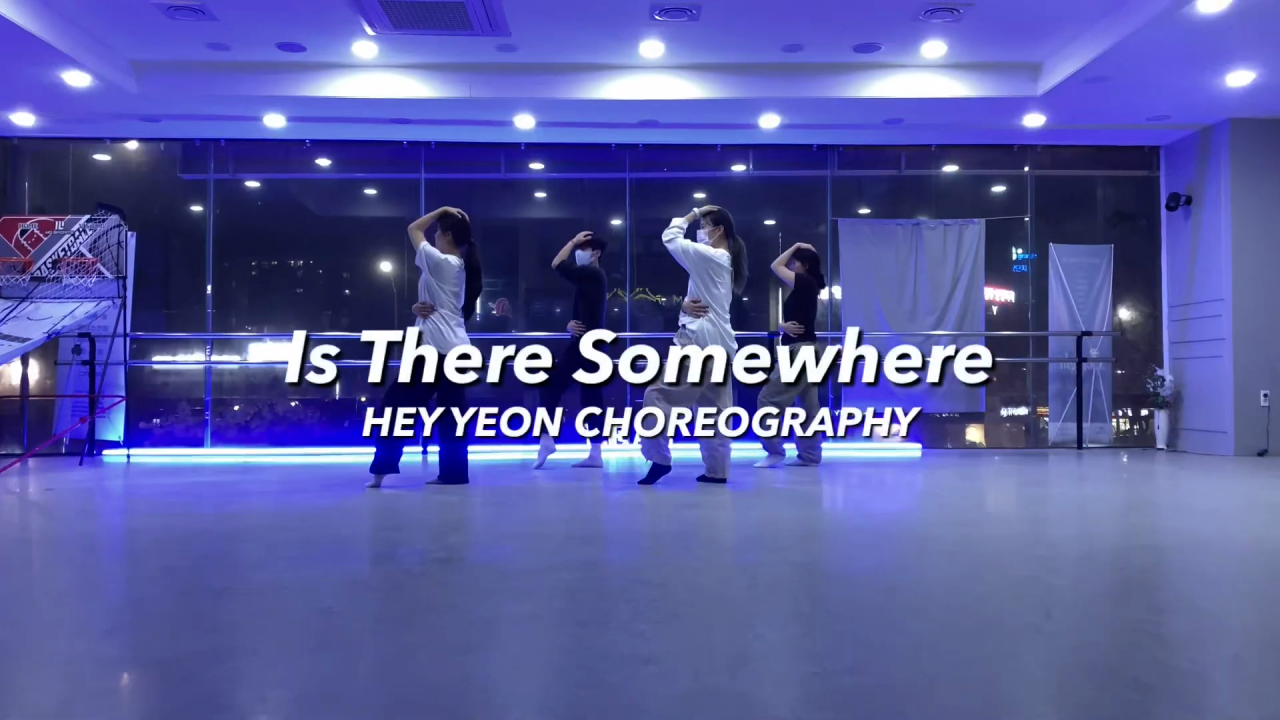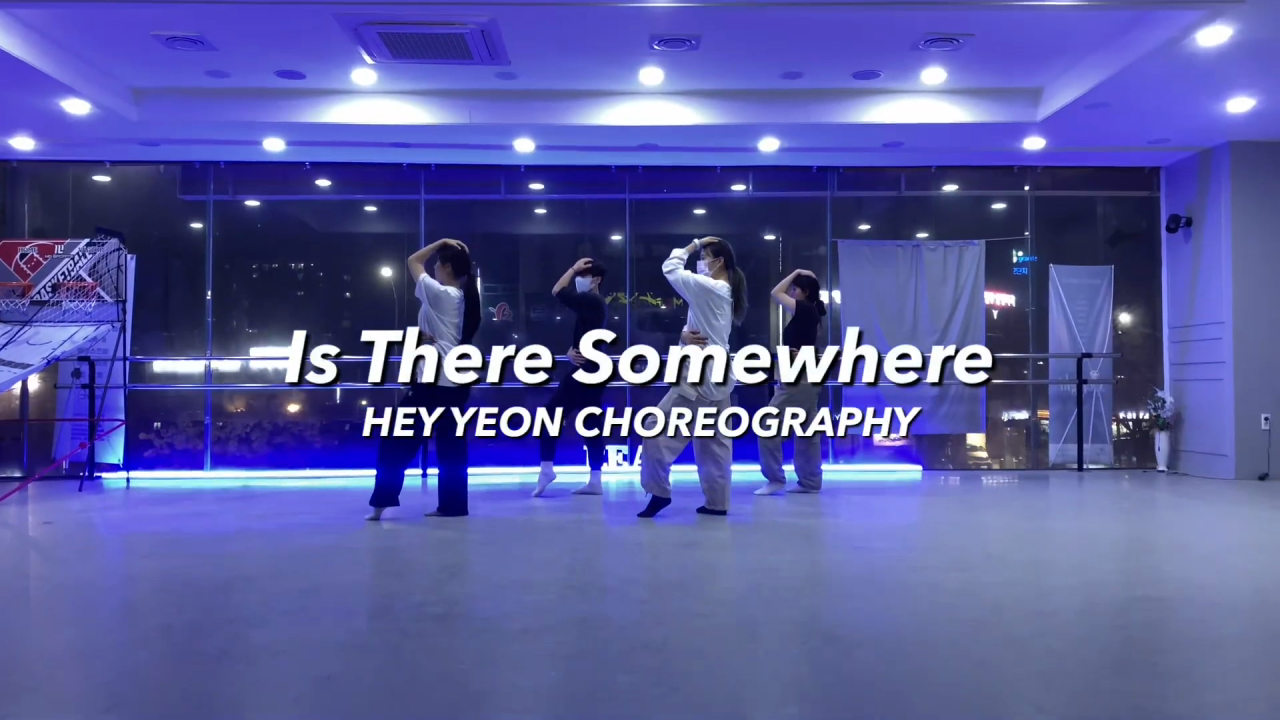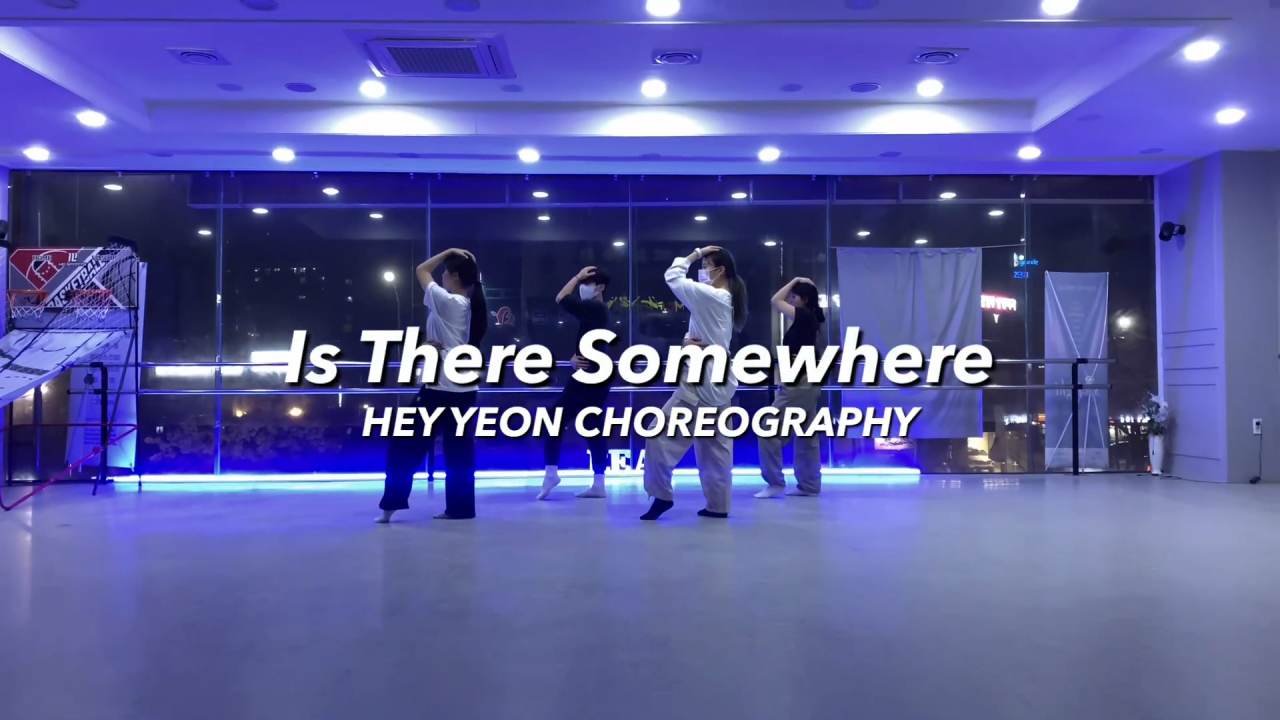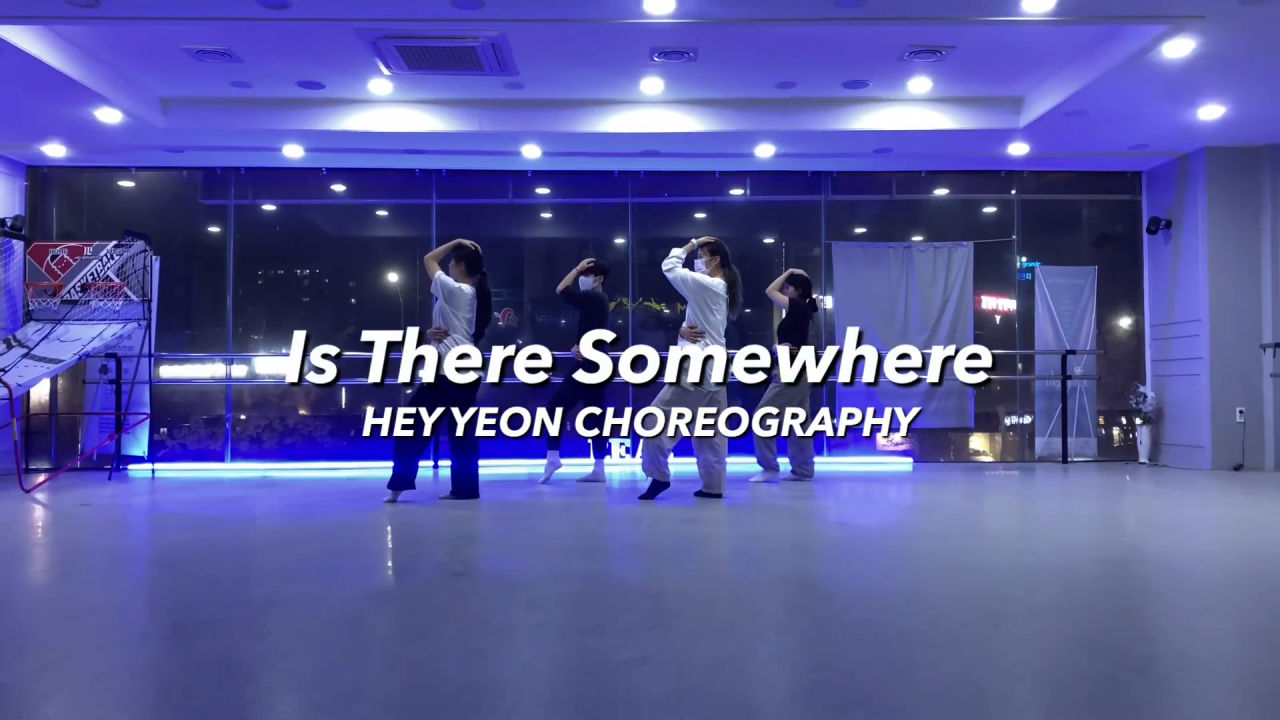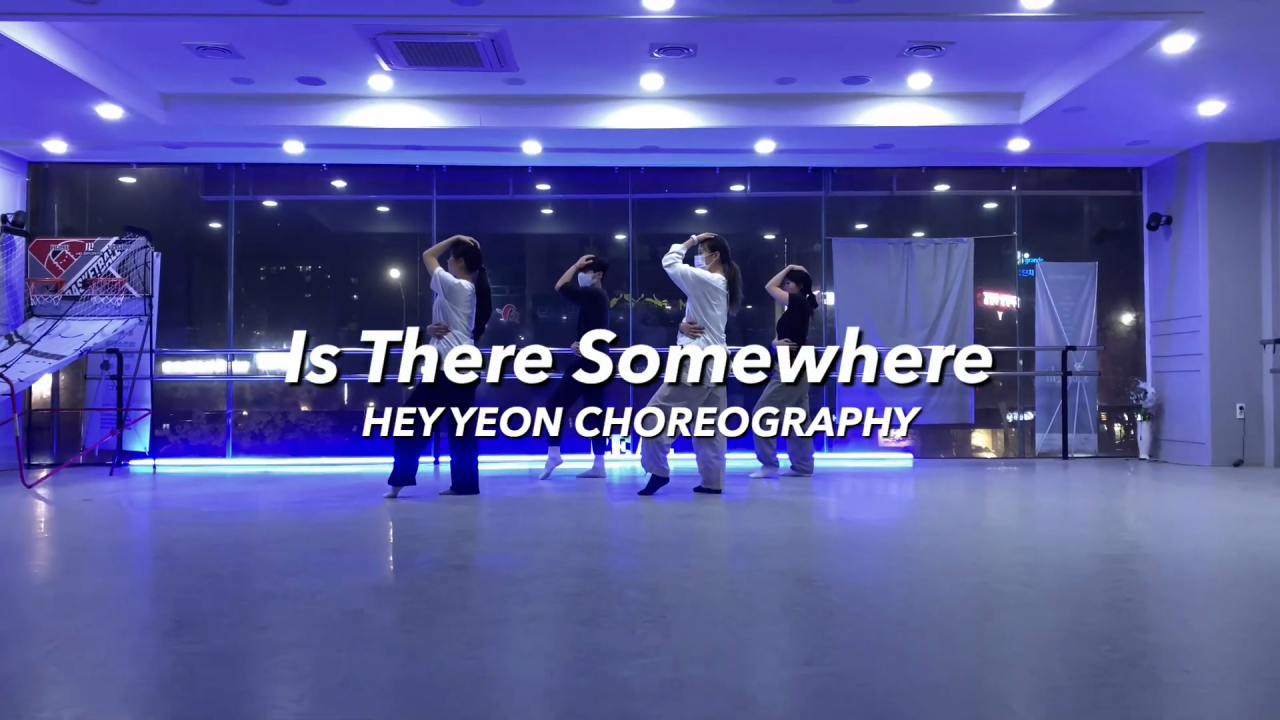
dt=0.5s
person 1, frame 1
left shoulder: (438, 261)
right shoulder: (463, 267)
left elbow: (413, 229)
left wrist: (442, 211)
right wrist: (420, 308)
left hip: (434, 349)
right hip: (457, 349)
left knee: (397, 406)
right knee: (451, 413)
left ankle: (383, 469)
right ankle: (453, 472)
person 1, frame 2
left shoulder: (438, 293)
right shoulder: (463, 297)
left elbow: (413, 261)
left wrist: (441, 243)
right wrist: (422, 338)
left hip: (434, 380)
right hip: (457, 380)
left knee: (397, 439)
right knee: (451, 445)
left ankle: (382, 502)
right ankle: (452, 504)
person 1, frame 3
left shoulder: (445, 301)
right shoulder: (470, 305)
left elbow: (421, 270)
left wrist: (448, 252)
right wrist: (431, 346)
left hip: (441, 386)
right hip: (464, 387)
left knee: (406, 443)
right knee: (458, 448)
left ankle: (392, 505)
right ankle: (459, 506)
person 1, frame 4
left shoulder: (453, 290)
right shoulder: (475, 294)
left elbow: (429, 259)
left wrist: (456, 243)
right wrist: (435, 334)
left hip: (447, 372)
right knee: (461, 432)
left ankle: (400, 485)
right ankle: (464, 487)
person 1, frame 5
left shoulder: (452, 286)
right shoulder: (474, 291)
left elbow: (428, 256)
left wrist: (454, 239)
right wrist: (433, 329)
right knee: (460, 427)
left ankle: (400, 480)
right ankle: (464, 483)
person 2, frame 1
left shoulder: (708, 257)
right shoulder: (726, 262)
left elbow: (670, 238)
left wrist: (694, 213)
right wrist: (686, 304)
left hip: (700, 342)
right hip: (719, 343)
left knee: (658, 396)
right knee: (715, 411)
left ankle: (660, 459)
right ankle: (717, 470)
person 2, frame 2
left shoulder: (708, 288)
right shoulder: (726, 293)
left elbow: (670, 268)
left wrist: (694, 244)
right wrist: (685, 334)
left hip: (700, 374)
left knee: (658, 429)
right knee: (714, 442)
left ankle: (659, 492)
right ankle: (717, 502)
person 2, frame 3
left shoulder: (709, 296)
right shoulder: (727, 301)
left elbow: (673, 277)
left wrist: (696, 253)
right wrist: (687, 341)
left hip: (702, 382)
right hip: (720, 381)
left knee: (660, 434)
right knee: (715, 446)
left ankle: (662, 495)
right ankle: (718, 505)
person 2, frame 4
left shoulder: (705, 285)
right shoulder: (722, 289)
left elbow: (669, 266)
left wrist: (692, 244)
left ankle: (659, 475)
right ankle: (713, 486)
person 2, frame 5
left shoulder: (705, 280)
right shoulder: (722, 285)
left elbow: (670, 262)
left wrist: (693, 240)
right wrist: (685, 325)
left knee: (658, 411)
left ankle: (658, 471)
right ankle: (712, 481)
person 3, frame 1
left shoulder: (591, 274)
right shoulder: (592, 278)
left elbow: (557, 264)
left wrist: (573, 241)
right wrist: (570, 325)
left knee: (550, 388)
right knee: (592, 398)
left ankle: (546, 440)
right ankle: (595, 454)
person 3, frame 2
left shoulder: (591, 300)
right shoulder: (592, 304)
left elbow: (557, 291)
right elbow: (580, 340)
left wrist: (573, 268)
right wrist: (571, 353)
left hip: (585, 372)
right hip: (593, 372)
right knee: (591, 425)
left ankle: (546, 468)
right ankle: (595, 481)
person 3, frame 3
left shoulder: (594, 307)
right shoulder: (597, 311)
left elbow: (561, 298)
left wrist: (577, 276)
right wrist: (575, 358)
right knee: (595, 430)
left ankle: (551, 473)
right ankle: (598, 484)
person 3, frame 4
left shoulder: (594, 298)
right shoulder: (597, 302)
left elbow: (561, 290)
left wrist: (577, 268)
right wrist: (576, 348)
left knee: (555, 407)
right knee: (594, 417)
left ankle: (553, 457)
right ankle: (599, 469)
person 3, frame 5
left shoulder: (593, 294)
right shoulder: (597, 298)
left elbow: (561, 286)
left wrist: (576, 264)
right wrist: (576, 344)
left hip: (588, 362)
right hip: (597, 363)
left knee: (557, 403)
right knee: (594, 412)
left ankle: (554, 453)
right ankle: (598, 465)
person 4, frame 1
left shoulder: (806, 283)
right shoulder: (805, 288)
left elbow: (776, 266)
right elbow: (793, 318)
left wrist: (796, 246)
right wrist: (784, 327)
left hip: (799, 352)
left knee: (768, 400)
right knee: (808, 406)
left ankle: (775, 452)
right ankle: (810, 455)
person 4, frame 2
left shoulder: (806, 310)
right shoulder: (806, 315)
left elbow: (776, 293)
right elbow: (792, 345)
left wrist: (796, 273)
right wrist: (783, 353)
left hip: (799, 379)
right hip: (806, 378)
left ankle: (775, 479)
right ankle: (810, 481)
person 4, frame 3
left shoulder: (805, 316)
right shoulder: (807, 321)
left elbow: (776, 300)
right elbow: (788, 351)
left wrist: (795, 280)
left hip: (799, 384)
right hip: (806, 383)
right knee: (806, 436)
left ankle: (775, 483)
right ankle: (809, 484)
person 4, frame 4
left shoulder: (798, 307)
right shoulder: (800, 312)
left elbow: (770, 291)
right elbow: (782, 341)
left wrist: (789, 272)
right wrist: (778, 348)
right hip: (799, 372)
left ankle: (769, 468)
right ankle: (803, 470)
person 4, frame 5
left shoulder: (799, 303)
right shoulder: (797, 309)
left elbow: (770, 287)
right elbow: (778, 337)
left wrist: (788, 268)
right wrist: (777, 343)
left knee: (763, 413)
left ankle: (769, 463)
right ankle: (802, 465)
